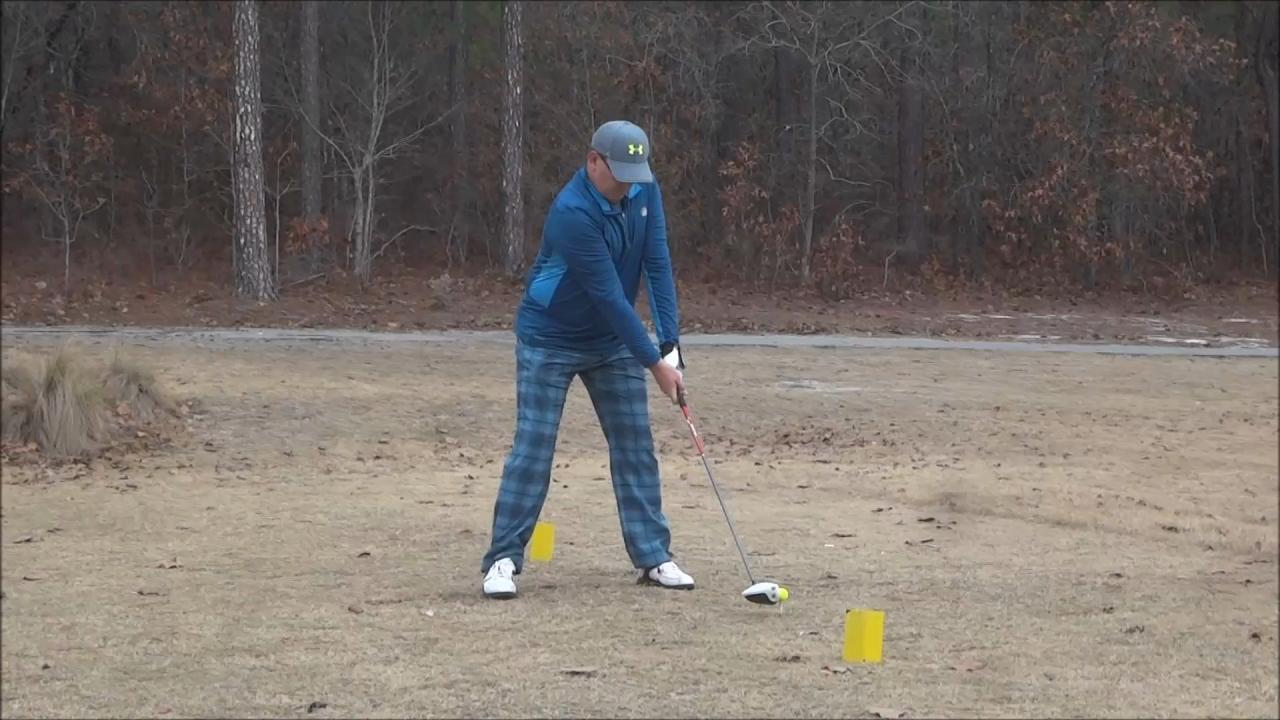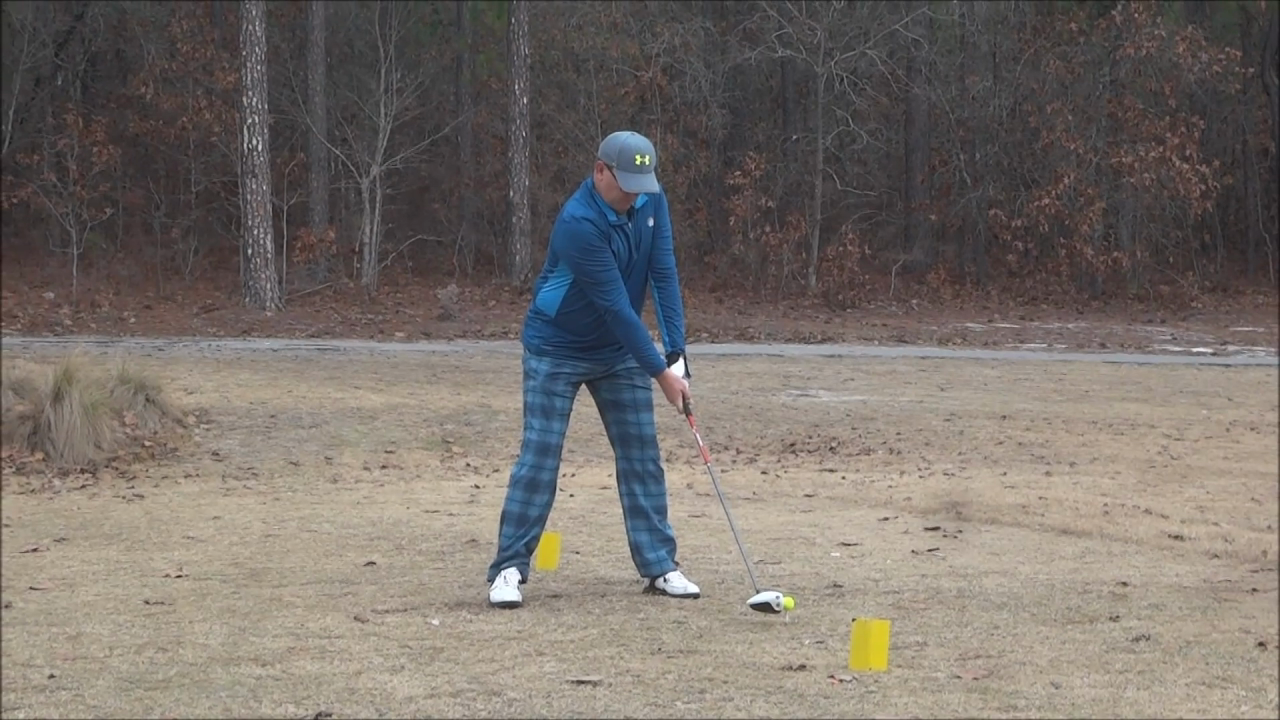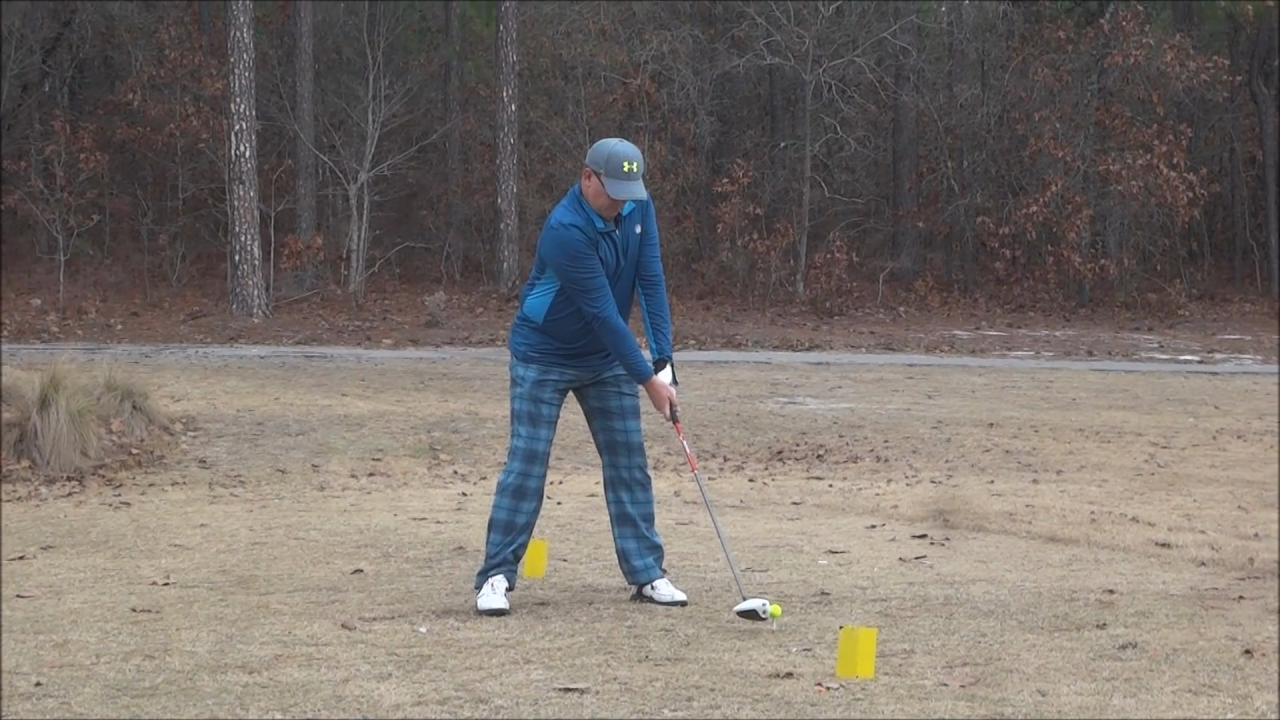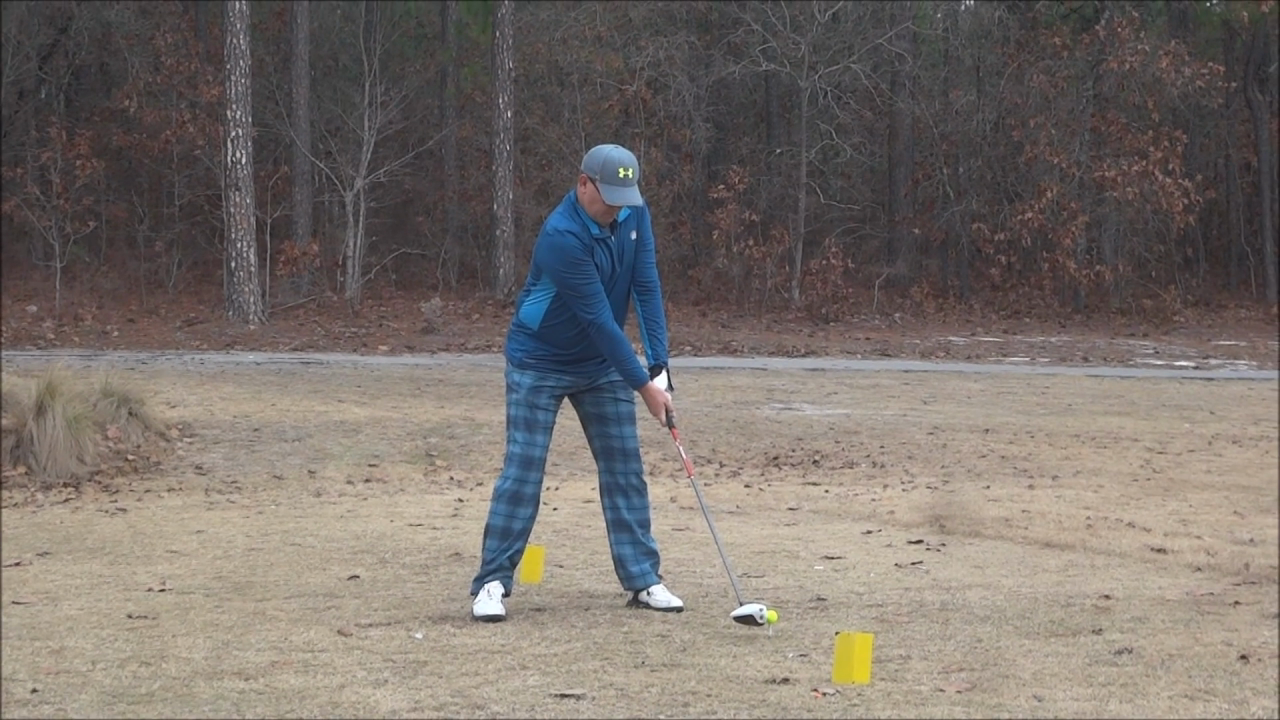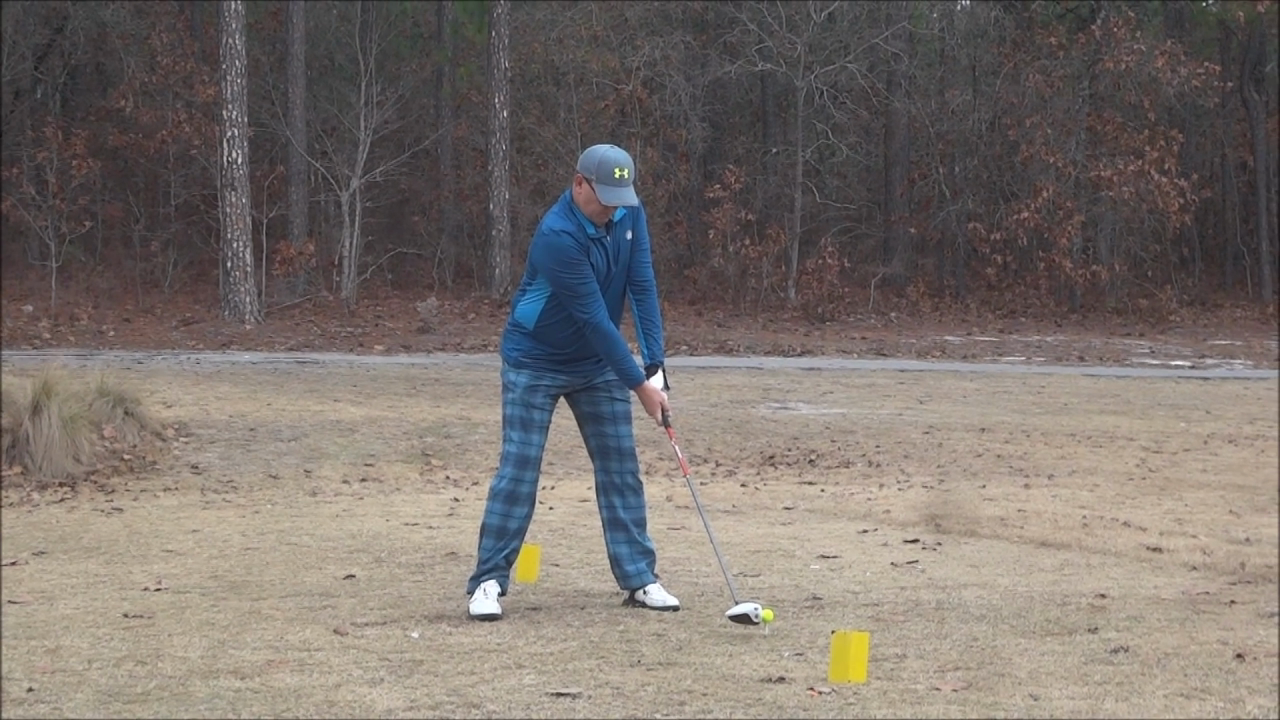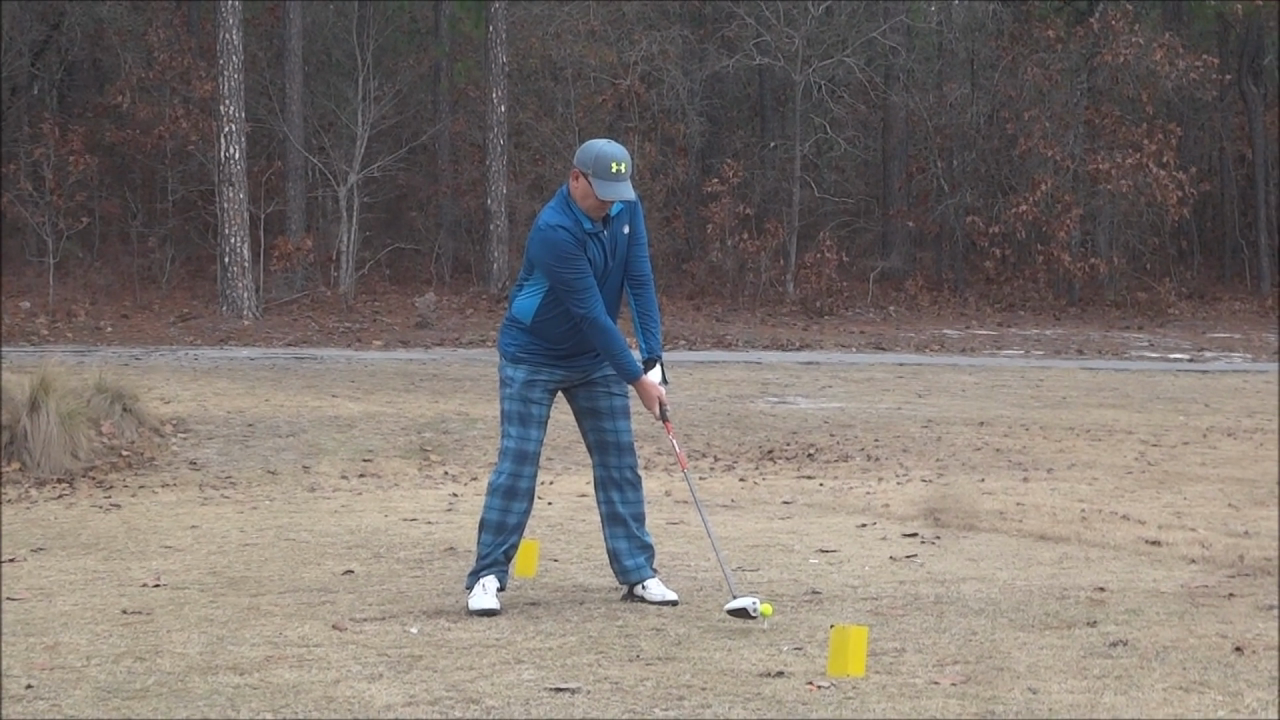
dt=0.7s
person 1, frame 1
left shoulder: (644, 191)
right shoulder: (571, 213)
left elbow: (658, 266)
right elbow: (608, 295)
left wrist: (671, 343)
right wrist: (654, 362)
left hip: (613, 340)
right hip: (550, 340)
left knee: (635, 446)
right knee: (532, 448)
left ankle: (653, 557)
right ankle: (503, 560)
person 1, frame 2
left shoulder: (651, 201)
right shoulder: (578, 223)
left elbow: (664, 276)
right elbow: (615, 305)
left wrist: (677, 352)
right wrist: (660, 371)
left hip: (620, 349)
right hip: (556, 350)
left knee: (642, 456)
right knee: (539, 457)
left ankle: (659, 565)
right ankle: (509, 568)
person 1, frame 3
left shoulder: (639, 208)
right shoulder: (566, 229)
left elbow: (652, 282)
right elbow: (603, 312)
left wrist: (664, 359)
right wrist: (648, 378)
left hip: (607, 356)
right hip: (543, 357)
left knee: (629, 464)
right knee: (526, 465)
left ankle: (647, 573)
right ankle: (496, 576)
person 1, frame 4
left shoulder: (633, 213)
right shoulder: (562, 236)
left elbow: (647, 288)
right elbow: (598, 318)
left wrist: (659, 365)
right wrist: (643, 385)
left hip: (602, 362)
right hip: (539, 363)
left knee: (625, 470)
right knee: (523, 471)
left ankle: (642, 579)
right ankle: (492, 583)
person 1, frame 5
left shoulder: (629, 213)
right shoulder: (557, 236)
left elbow: (643, 288)
right elbow: (594, 318)
left wrist: (656, 365)
right wrist: (639, 384)
left hip: (598, 361)
right hip: (535, 362)
left knee: (621, 469)
right knee: (519, 469)
left ankle: (638, 579)
right ankle: (488, 582)
person 1, frame 6
left shoulder: (626, 208)
right shoulder: (554, 230)
left elbow: (640, 282)
right elbow: (590, 312)
left wrist: (653, 358)
right wrist: (637, 378)
left hip: (595, 356)
right hip: (532, 356)
left knee: (619, 462)
right knee: (518, 463)
left ankle: (637, 573)
right ankle: (487, 577)
